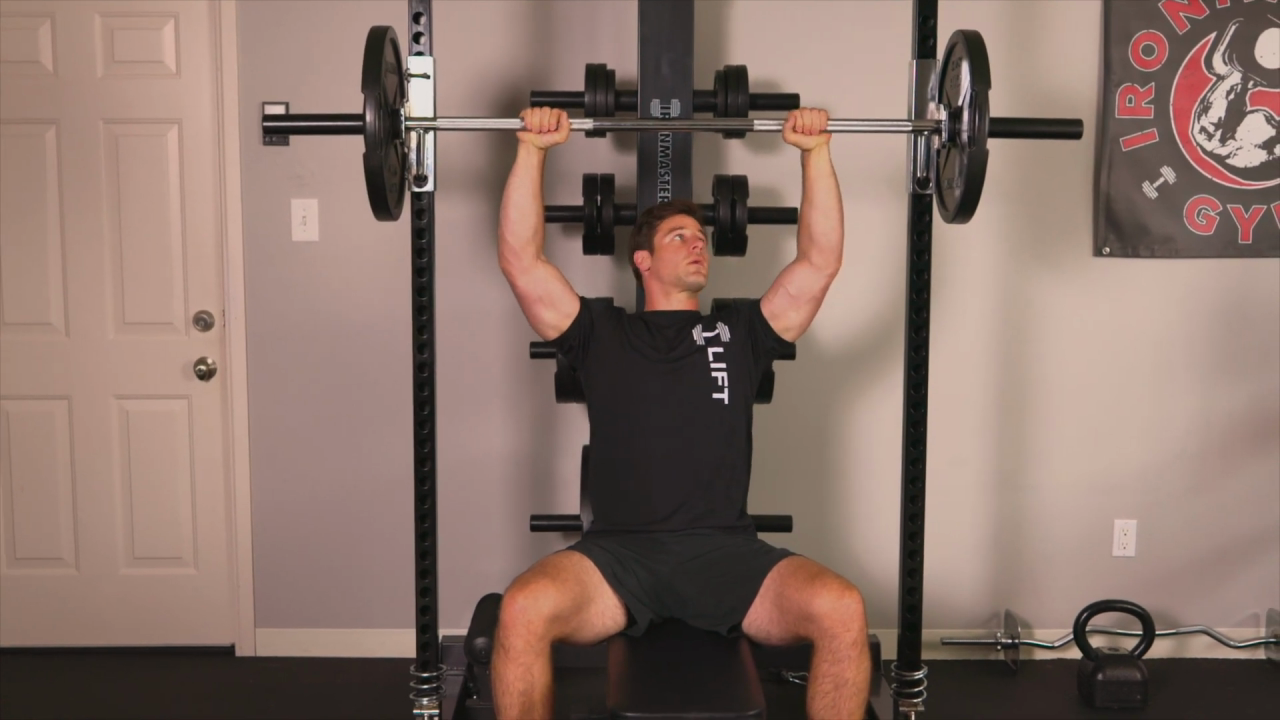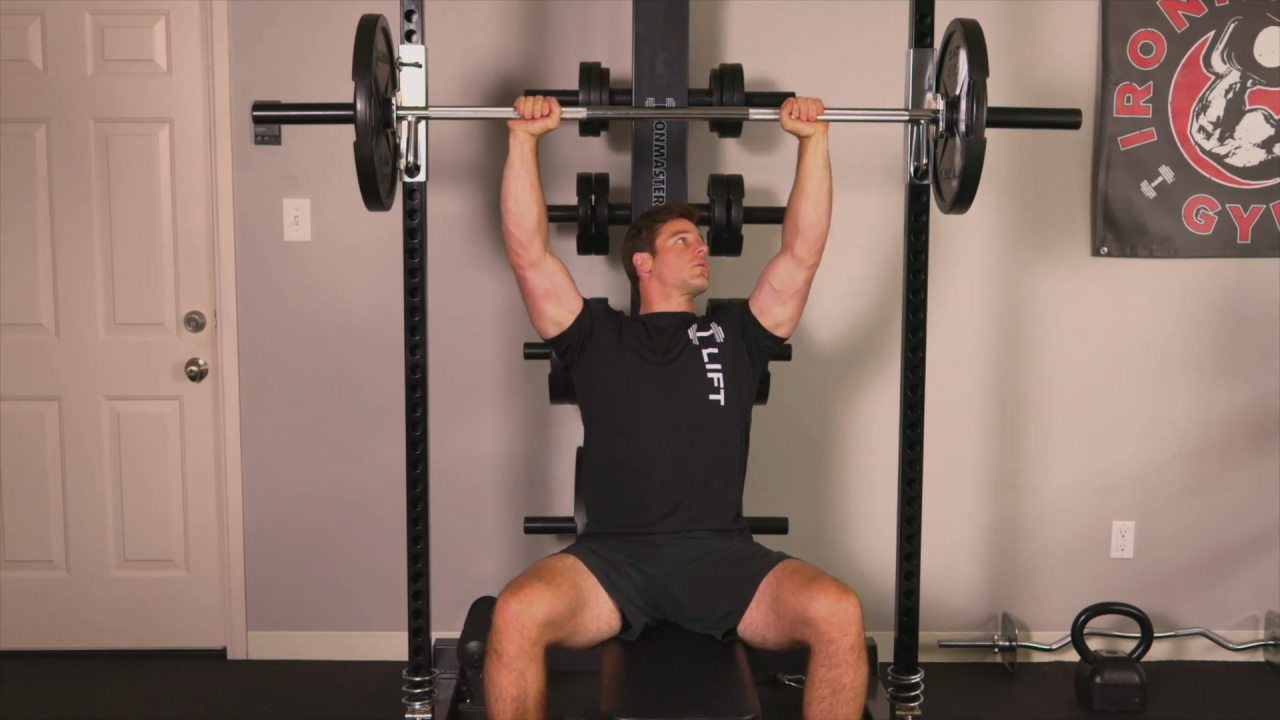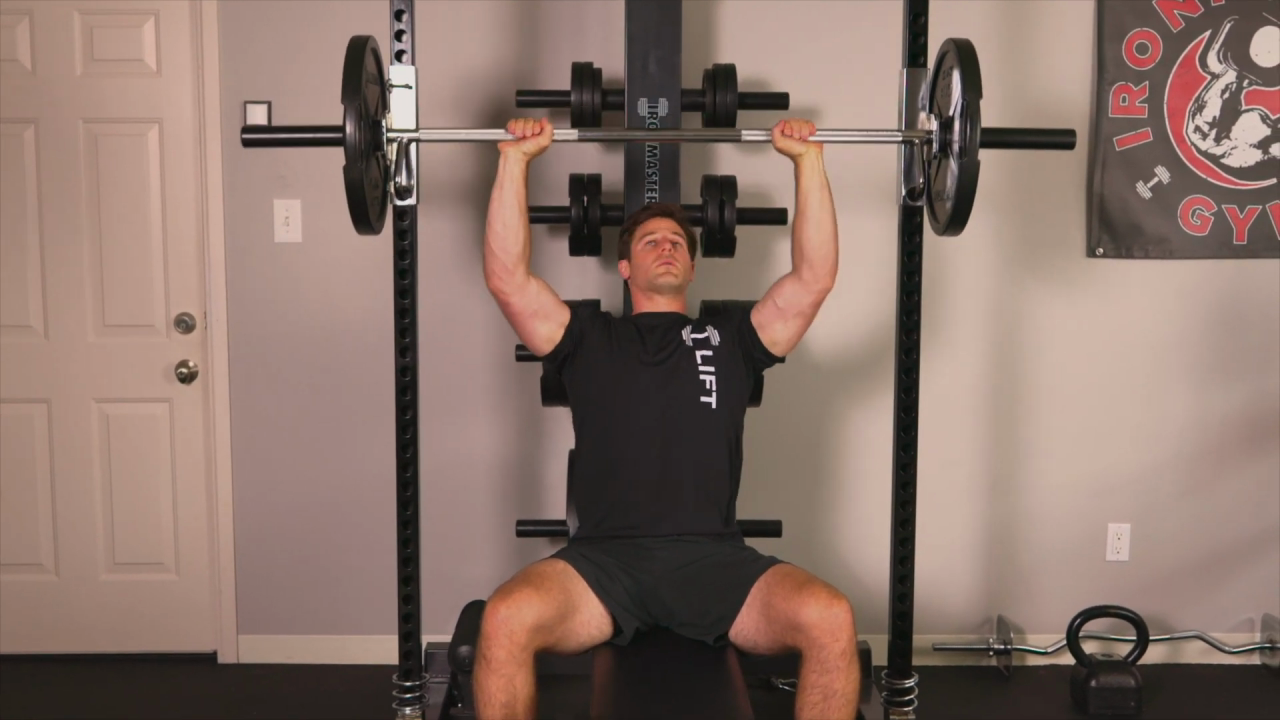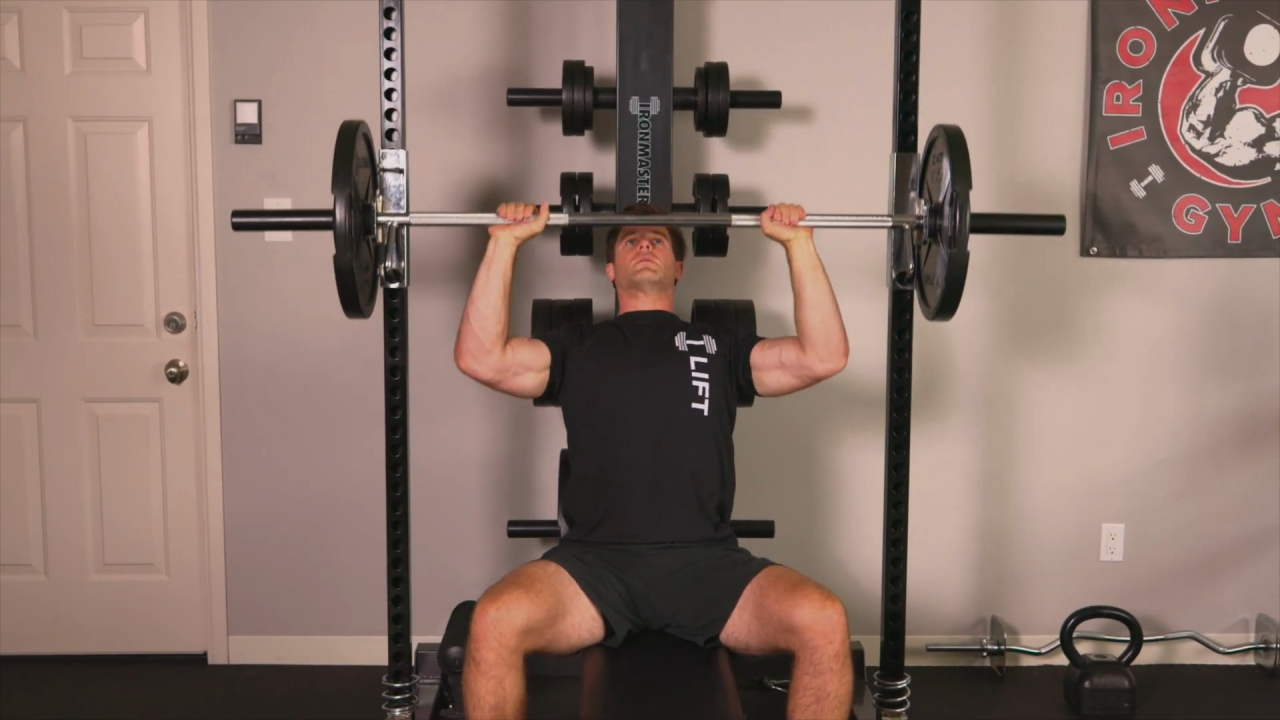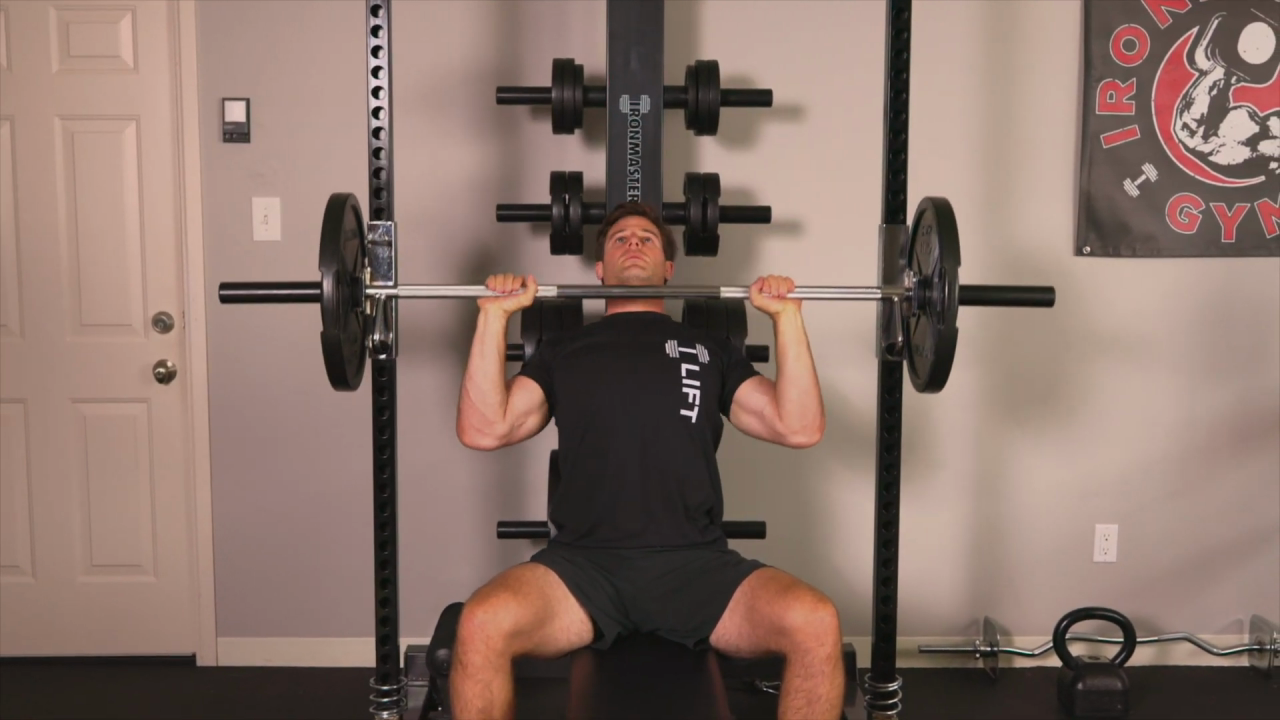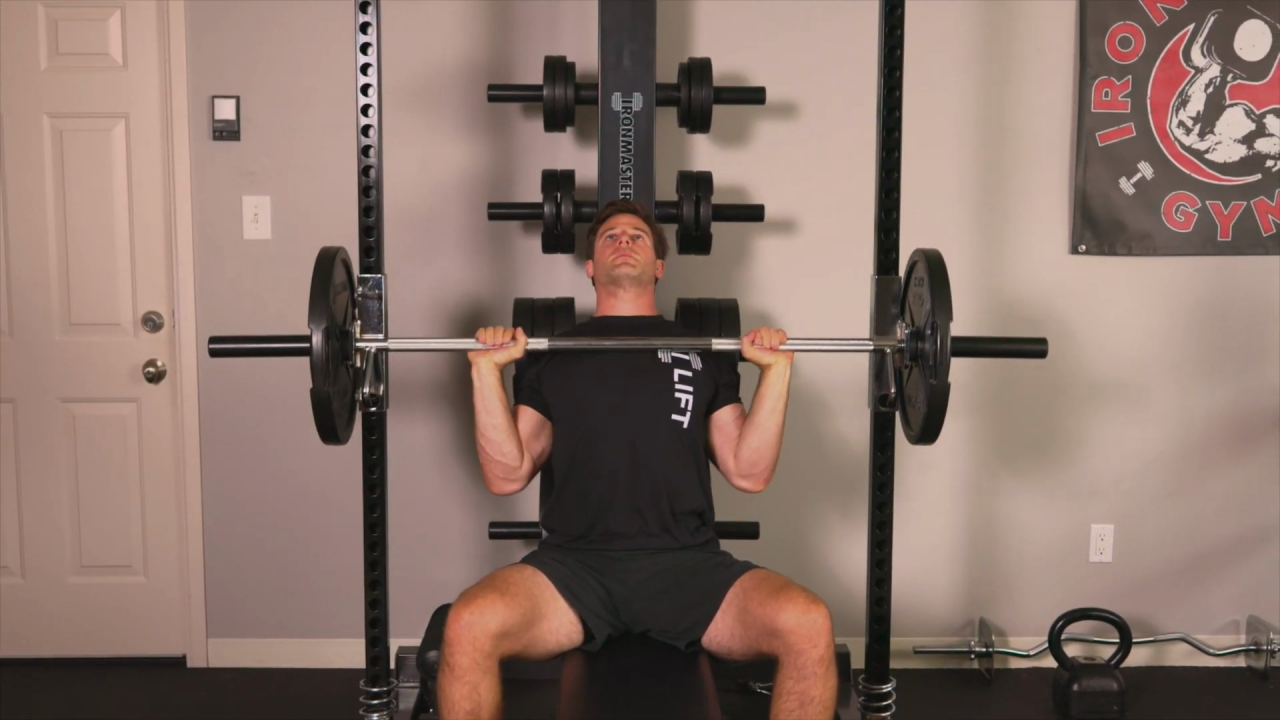
dt=0.5s
person 1, frame 1
left shoulder: (739, 332)
right shoulder: (601, 332)
left elbow: (820, 260)
right elbow: (520, 259)
left wrist: (816, 152)
right wrist: (532, 149)
left hip: (724, 549)
right hip: (619, 550)
left knee: (842, 611)
right knee: (522, 612)
person 1, frame 2
left shoulder: (735, 335)
right shoulder: (597, 336)
left elbow: (803, 250)
right elbow: (527, 251)
left wrist: (813, 140)
right wrist: (523, 137)
left hip: (721, 554)
right hip: (613, 555)
left knee: (840, 615)
right knee: (515, 617)
person 1, frame 3
left shoulder: (727, 340)
right shoulder: (590, 339)
left elbow: (815, 277)
right elbow: (506, 278)
left wrist: (807, 160)
right wrist: (514, 159)
left hip: (713, 558)
right hip: (604, 558)
left knee: (830, 621)
right knee: (505, 620)
person 1, frame 4
left shoulder: (719, 347)
right shoulder: (577, 347)
left elbow: (825, 356)
right elbow: (479, 357)
left wrist: (798, 242)
right wrist: (505, 241)
left hip: (705, 559)
right hip: (595, 559)
left knee: (825, 622)
right knee: (493, 624)
person 1, frame 5
left shoulder: (709, 350)
right shoulder: (563, 349)
left elbow: (801, 428)
right elbow: (482, 431)
left wrist: (787, 318)
right wrist: (493, 317)
left hip: (695, 562)
right hip: (585, 560)
left knee: (817, 625)
right knee: (482, 626)
person 1, frame 6
left shoulder: (702, 352)
right shoulder: (552, 354)
left elbow: (750, 472)
right elbow: (505, 475)
left wrist: (776, 369)
right wrist: (485, 369)
left hip: (687, 562)
right hip: (575, 561)
left knee: (809, 627)
right knee: (469, 628)
